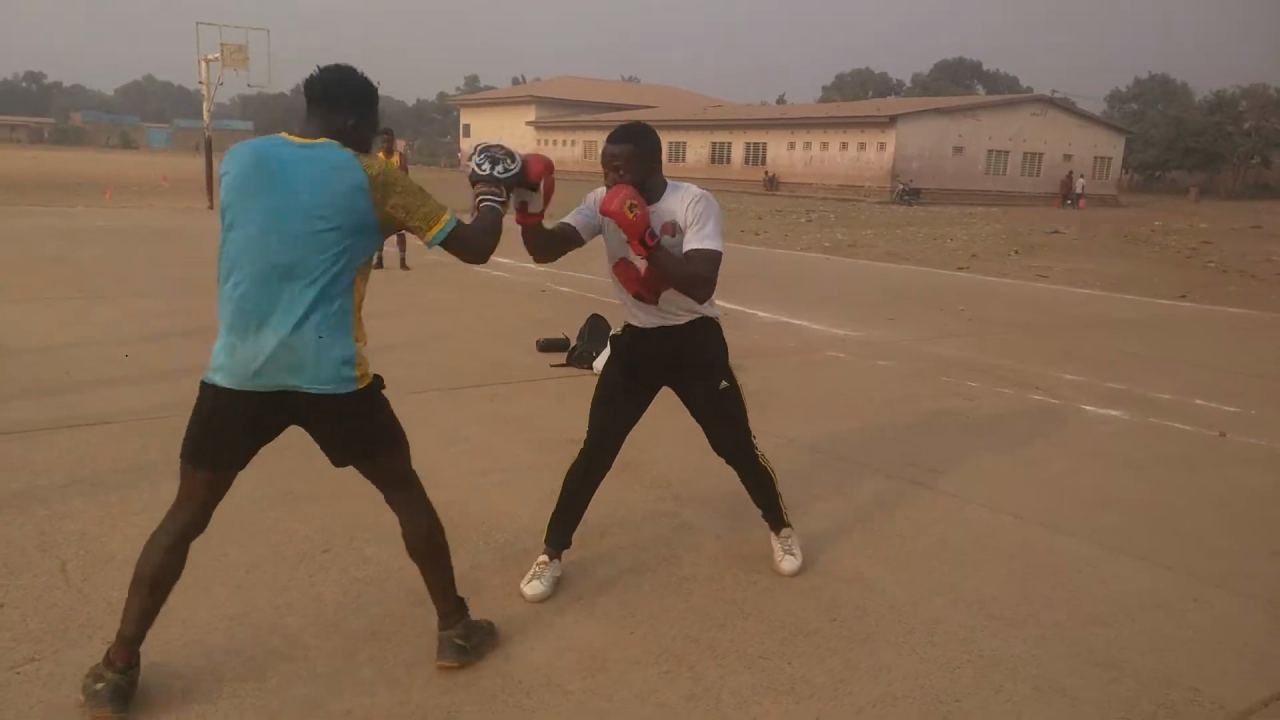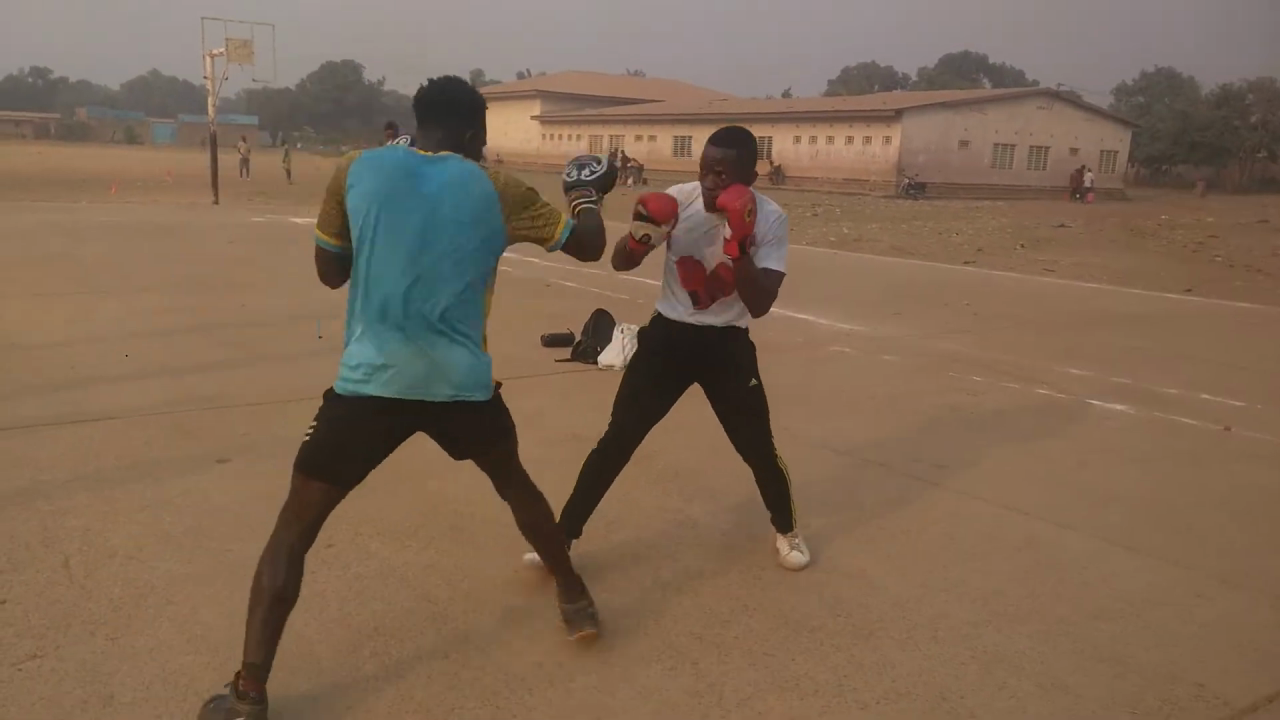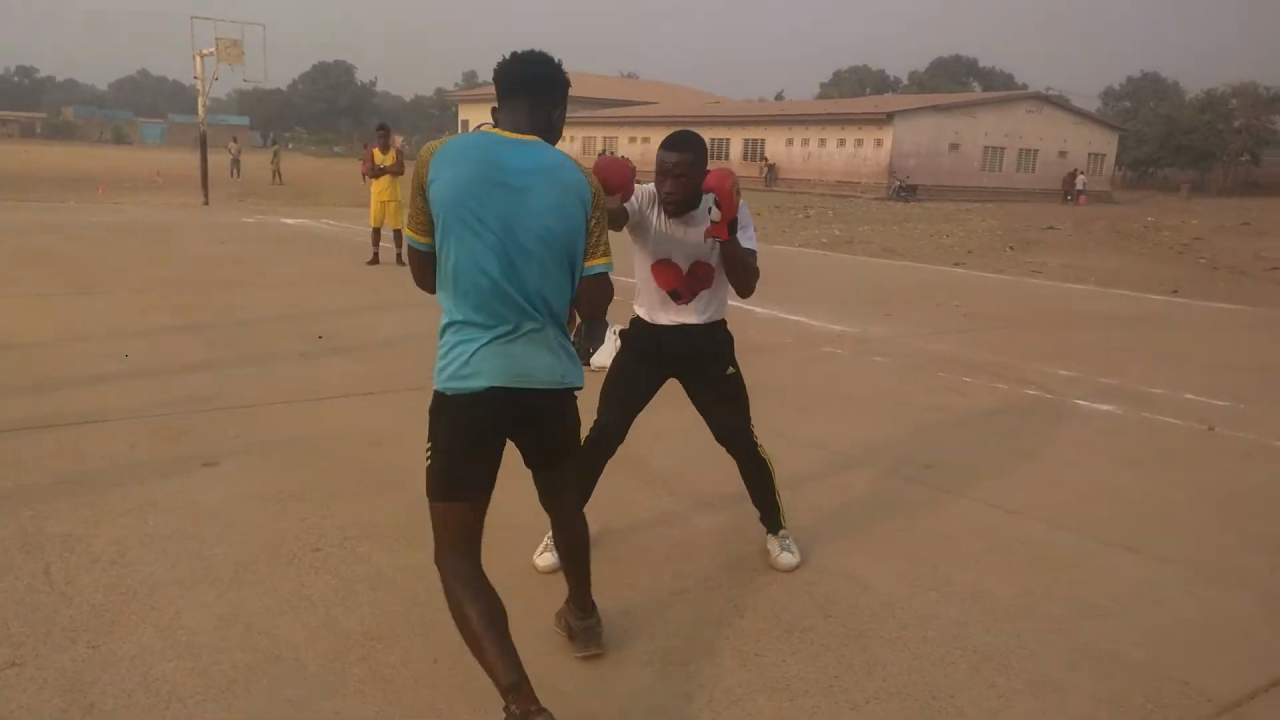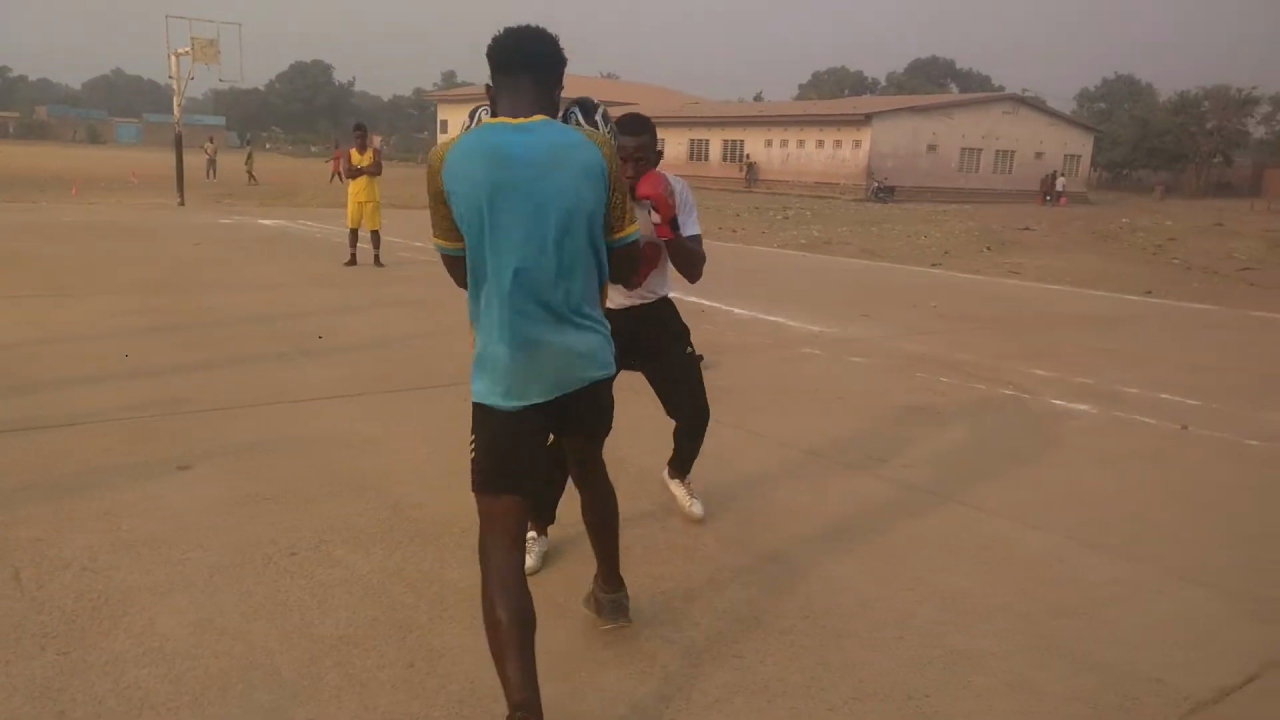
dt=0.3s
person 1, frame 1
left shoulder: (237, 159)
right shoulder: (369, 179)
right elbow: (474, 246)
right wrist: (491, 196)
left hip: (236, 374)
right hip: (329, 377)
left knee: (187, 516)
right knee: (405, 490)
left ankle: (118, 667)
right ankle: (455, 627)
person 1, frame 2
left shoulder: (355, 171)
right shoulder: (498, 189)
left elbow: (329, 273)
right elbow: (587, 246)
right wrist: (588, 192)
left hip: (369, 382)
right hip: (463, 382)
left knee: (293, 529)
right knee: (511, 479)
right ankle: (574, 596)
person 1, frame 3
left shoulder: (438, 162)
right shoulder: (580, 181)
left elbow: (424, 272)
right elbow: (595, 308)
left hip: (467, 380)
right hip: (549, 379)
left knee: (457, 557)
right knee: (560, 495)
right ankle: (581, 614)
person 1, frame 4
left shoulder: (447, 161)
right shoulder: (596, 155)
left elbow: (459, 271)
right elbow: (627, 270)
left hip: (506, 379)
right hip: (587, 363)
left knee: (501, 551)
right knee: (588, 468)
right ankle: (610, 588)
person 2, frame 1
left shoulder: (696, 204)
right shoulder: (603, 200)
left elbow: (700, 287)
right elbow: (544, 251)
left wrist: (645, 236)
right wrist: (526, 215)
left hip: (695, 341)
right hip: (636, 342)
left knee: (737, 446)
right knee: (595, 450)
left ankle: (781, 530)
right ankle: (552, 553)
person 2, frame 2
left shoulder: (770, 218)
right shoulder: (676, 200)
left elbow: (759, 305)
right elbow: (621, 263)
left wrist: (737, 244)
right wrist: (639, 237)
left hip: (727, 345)
right hip: (667, 335)
left knee: (758, 446)
right knee: (618, 440)
left ankle: (786, 530)
right ankle: (560, 537)
person 2, frame 3
left shoulder: (730, 210)
right shoulder: (638, 200)
left elbow: (747, 285)
right elbow: (601, 219)
left wrist: (728, 227)
left hip: (706, 339)
right hip: (647, 336)
left knee: (740, 439)
right knee: (602, 435)
left ankle: (776, 530)
right ankle: (559, 530)
person 2, frame 4
left shoulder: (674, 191)
left elbow: (694, 272)
left wrist: (667, 224)
left hip: (657, 318)
right hip: (602, 321)
left knee: (694, 413)
left ankle: (677, 474)
right ankle: (537, 529)
